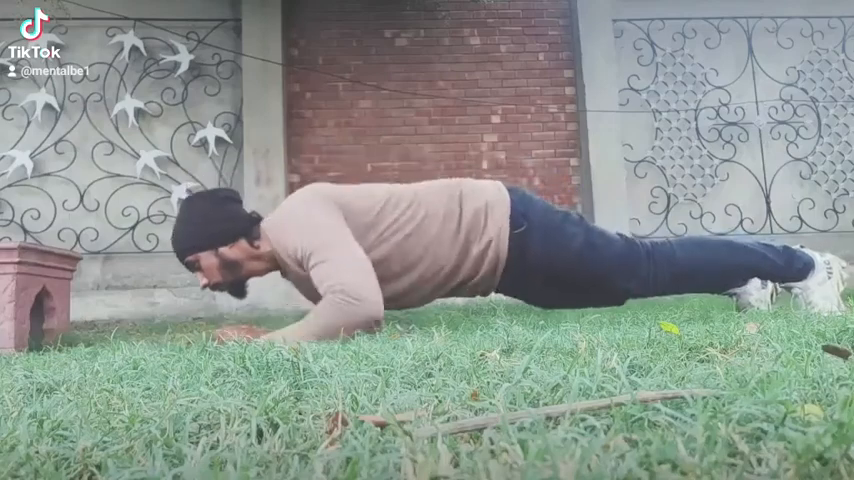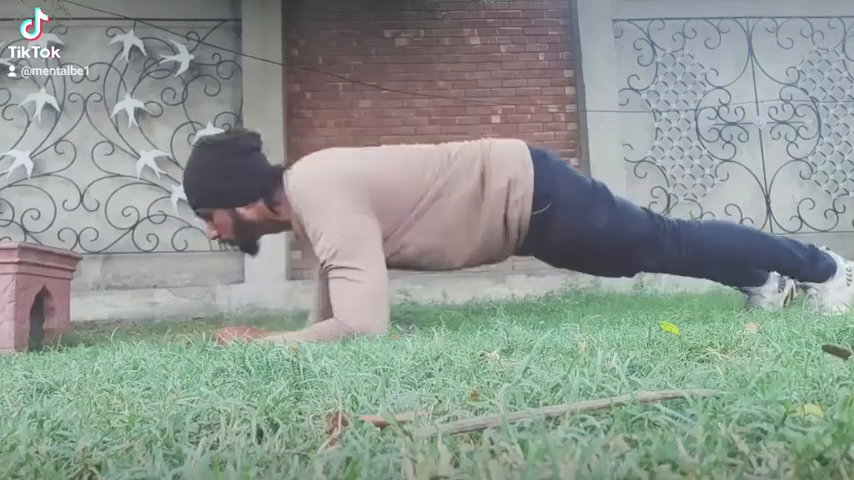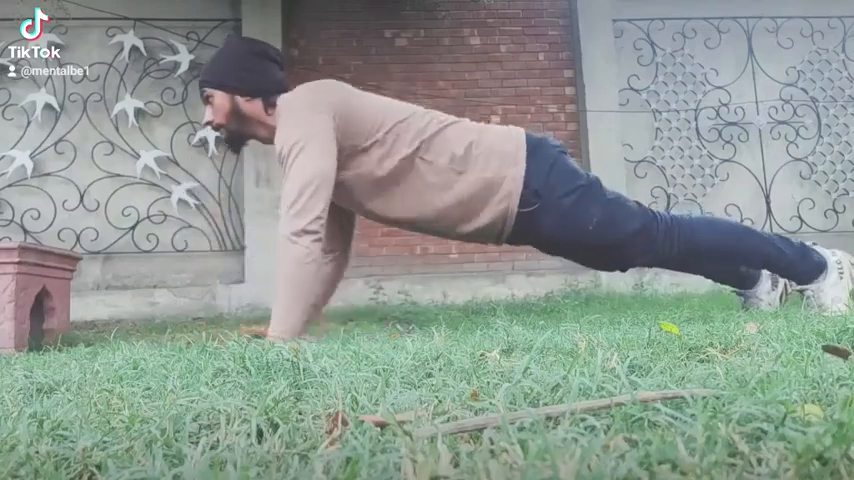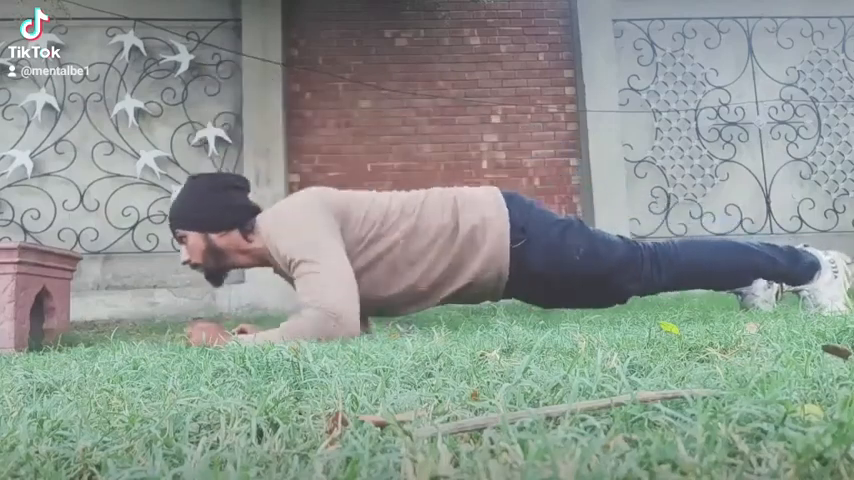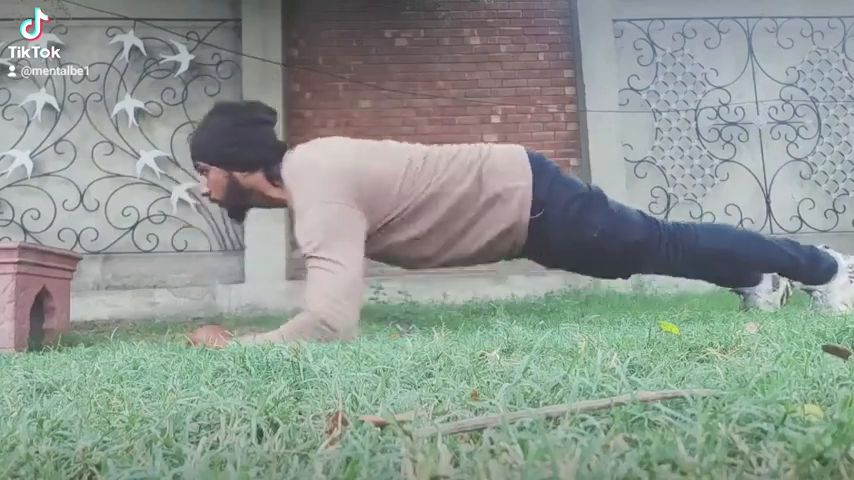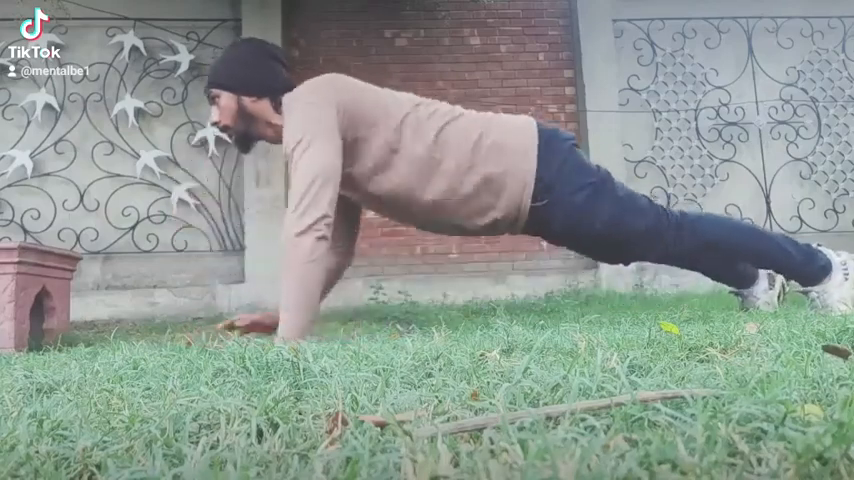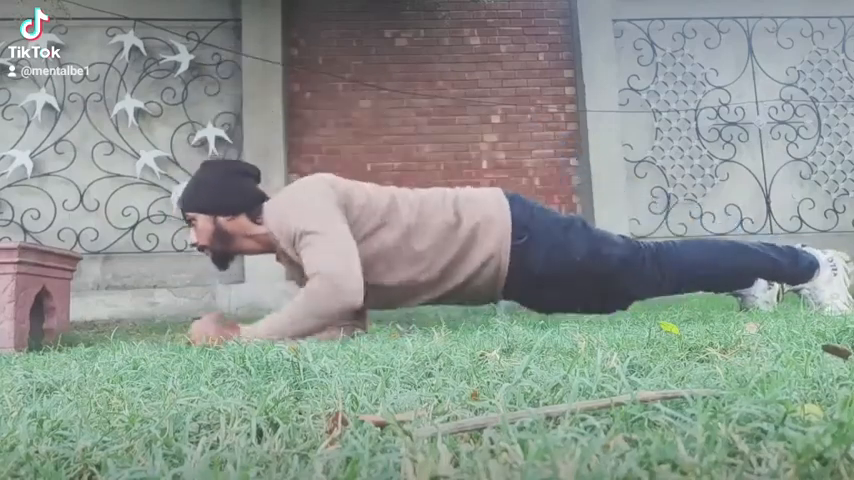
dt=0.7s
person 1, frame 1
left shoulder: (300, 223)
right shoulder: (295, 248)
left elbow: (364, 305)
right elbow: (358, 312)
left wrist: (269, 343)
right wrist: (302, 337)
left hip: (505, 228)
right hip: (502, 260)
left knee: (647, 267)
right knee: (626, 279)
right ankle: (743, 280)
person 1, frame 2
left shoulder: (324, 202)
right shoulder: (304, 178)
left elbow: (365, 324)
right elbow: (336, 298)
left wrist: (267, 346)
right wrist: (313, 329)
left hip: (526, 190)
right hip: (512, 191)
left knee: (666, 243)
right knee: (633, 256)
right ankle: (762, 280)
person 1, frame 3
left shoulder: (303, 109)
right shoulder: (309, 142)
left elbow: (303, 232)
right elbow: (331, 252)
left wrist: (280, 340)
right wrist: (293, 326)
left hip: (522, 181)
right hip: (511, 205)
left knee: (657, 237)
right knee: (638, 245)
right ankle: (759, 280)
person 1, frame 4
left shoulder: (295, 221)
right shoulder: (286, 256)
left elbow: (338, 317)
right elbow: (347, 322)
left wrist: (241, 344)
right wrist: (272, 340)
left hip: (508, 238)
right hip: (499, 262)
left knee: (649, 266)
right knee: (620, 283)
right ankle: (755, 278)
person 1, frame 5
left shoulder: (320, 192)
right shoulder: (305, 167)
left elbow: (336, 319)
right elbow: (328, 287)
left wrist: (246, 349)
right wrist: (291, 339)
left hip: (532, 199)
right hip: (516, 214)
left knee: (666, 245)
right knee: (643, 258)
right ankle: (756, 283)
person 1, frame 6
left shoulder: (310, 104)
right shoulder: (315, 139)
left elbow: (307, 230)
right elbow: (338, 243)
left wrist: (289, 344)
right wrist: (285, 315)
left hip: (532, 173)
right hip: (523, 185)
left knee: (666, 233)
right knee: (645, 240)
right ankle: (755, 282)
person 1, frame 7
left shoulder: (300, 206)
right shoulder: (290, 238)
left elbow: (345, 291)
right elbow: (348, 319)
left wrist: (247, 338)
right wrist: (271, 333)
left hip: (509, 237)
right hip: (500, 263)
left knee: (652, 266)
right knee: (624, 287)
right ankle: (754, 278)
